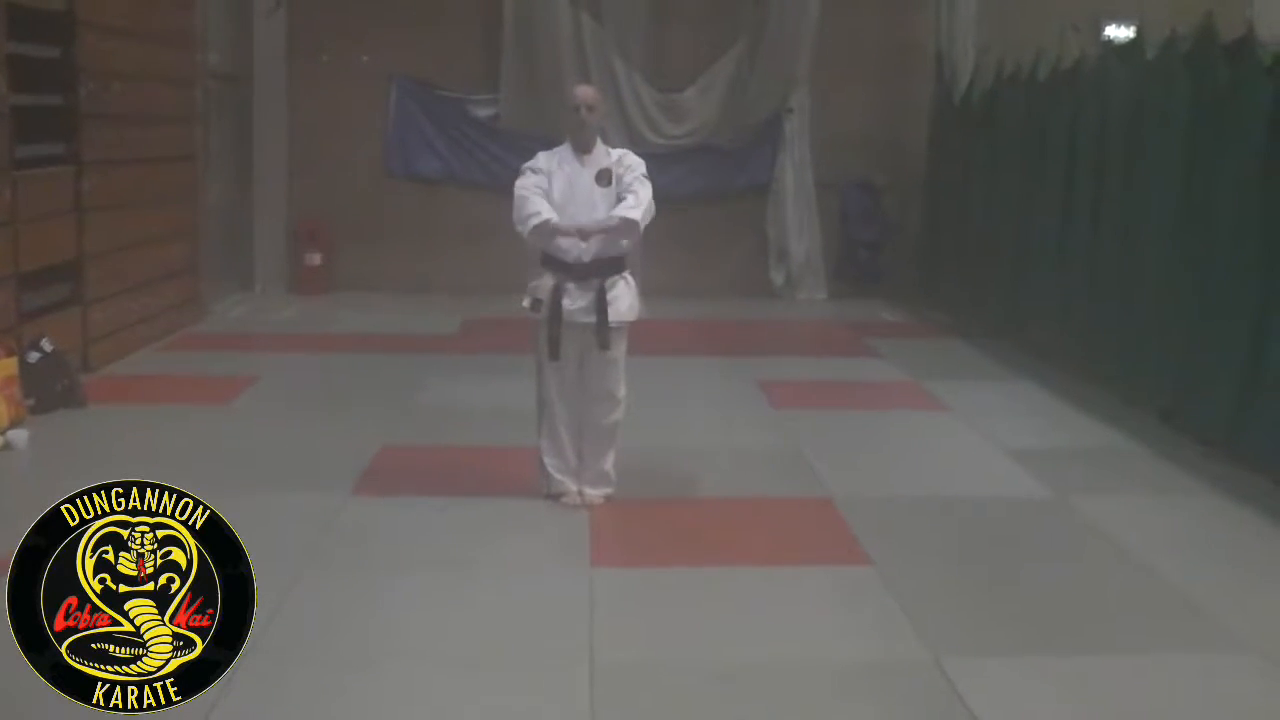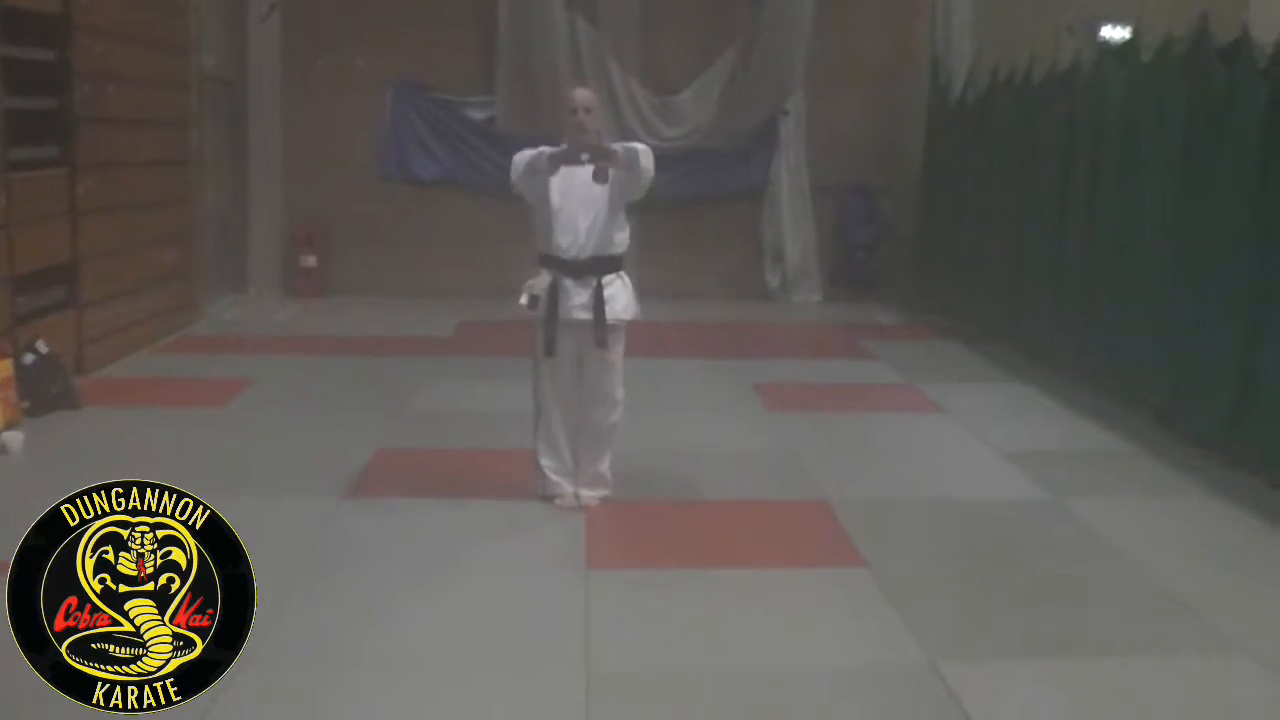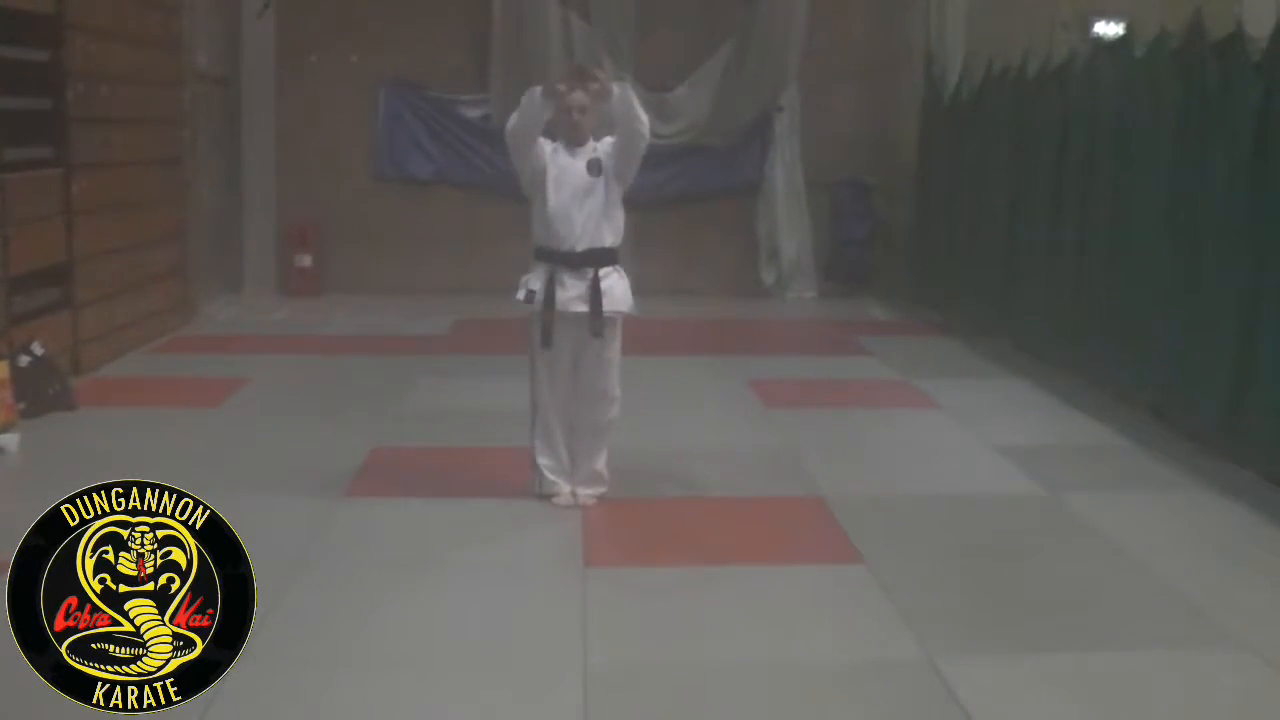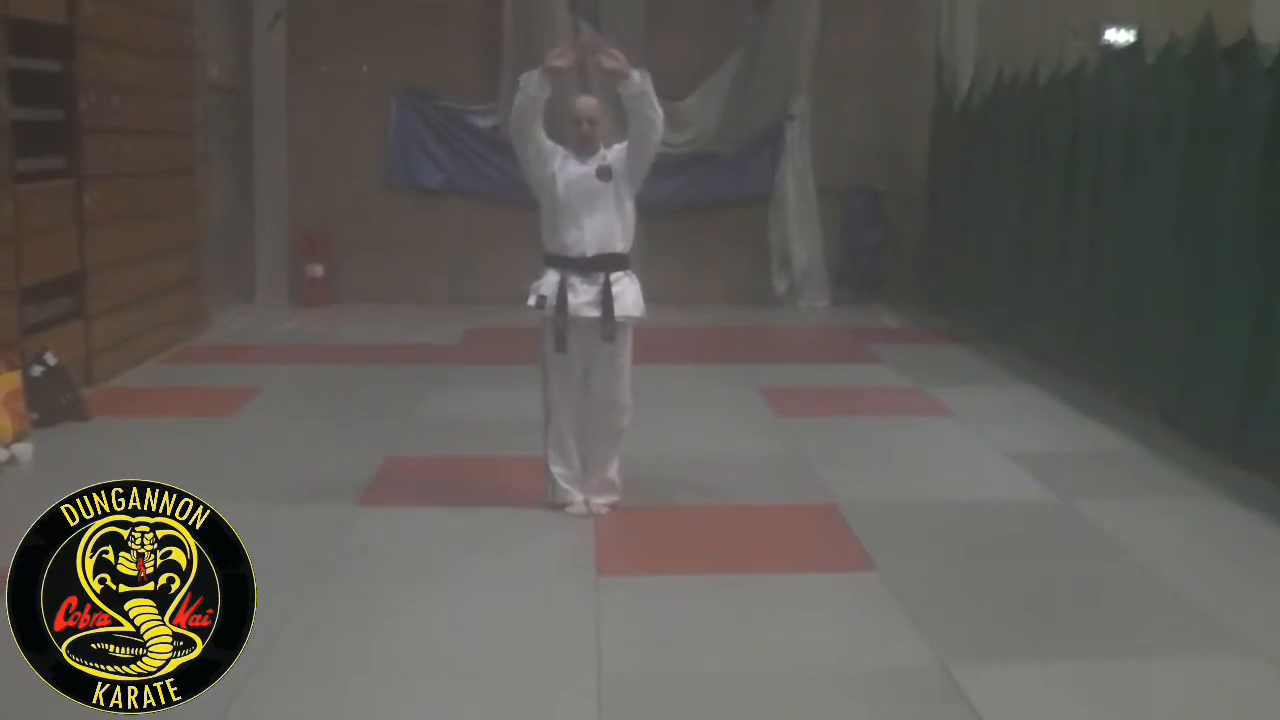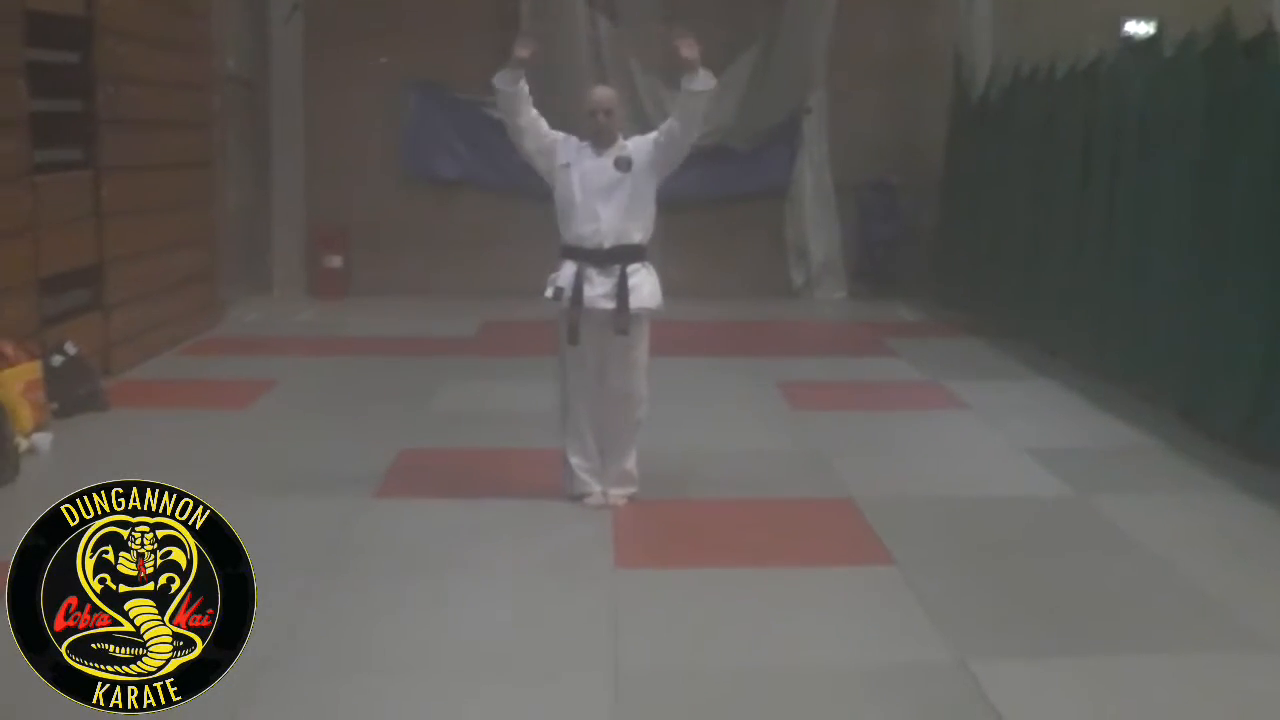
dt=0.4s
person 1, frame 1
left shoulder: (625, 162)
right shoulder: (543, 164)
left elbow: (640, 200)
right elbow: (526, 202)
left wrist: (609, 224)
right wrist: (559, 227)
left hip: (608, 290)
right hip: (558, 289)
left knee: (605, 393)
right knee: (557, 392)
left ankle: (595, 479)
right ankle: (562, 479)
person 1, frame 2
left shoulder: (618, 160)
right shoulder: (545, 158)
left elbow: (643, 166)
right elbow: (522, 170)
left wrist: (612, 152)
right wrist: (558, 156)
left hip: (605, 290)
right hip: (556, 288)
left knee: (602, 394)
right knee: (554, 393)
left ankle: (591, 480)
right ankle: (558, 481)
person 1, frame 3
left shoulder: (612, 156)
right shoulder: (541, 157)
left elbow: (637, 130)
right elbow: (518, 132)
left wrist: (609, 91)
right wrist: (548, 95)
left hip: (601, 284)
right hip: (552, 283)
left knee: (598, 391)
right knee: (551, 390)
left ankle: (588, 478)
right ankle: (555, 480)
person 1, frame 4
left shoulder: (624, 163)
right shoulder: (550, 164)
left elbow: (649, 126)
right elbow: (524, 127)
left wrist: (628, 79)
right wrist: (545, 77)
left hip: (613, 291)
right hip: (563, 291)
left knee: (610, 398)
right knee: (563, 397)
left ankle: (600, 487)
right ankle: (569, 488)
person 1, frame 5
left shoulder: (647, 155)
right shoulder: (562, 154)
left elbow: (686, 124)
right elbow: (521, 121)
left wrist: (692, 73)
right wrist: (516, 71)
left hip: (629, 283)
right hip: (579, 282)
left knee: (626, 389)
right knee: (580, 388)
left ankle: (617, 478)
right ankle: (586, 479)
